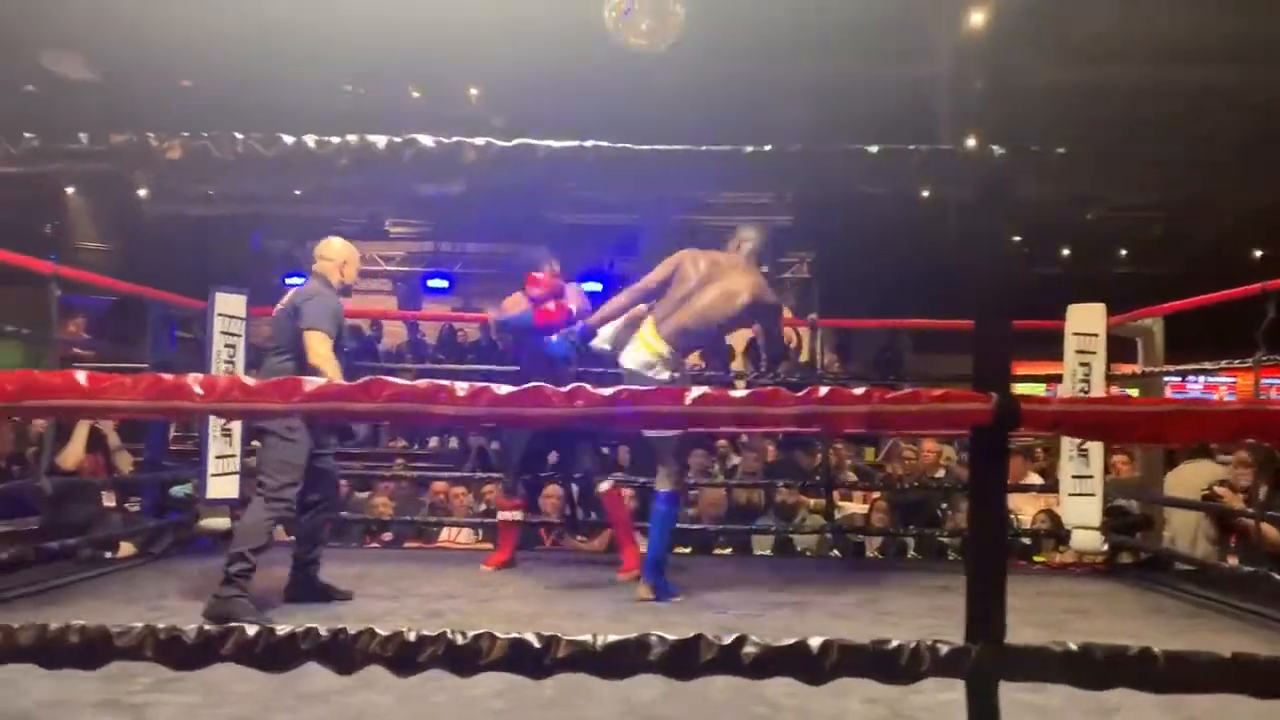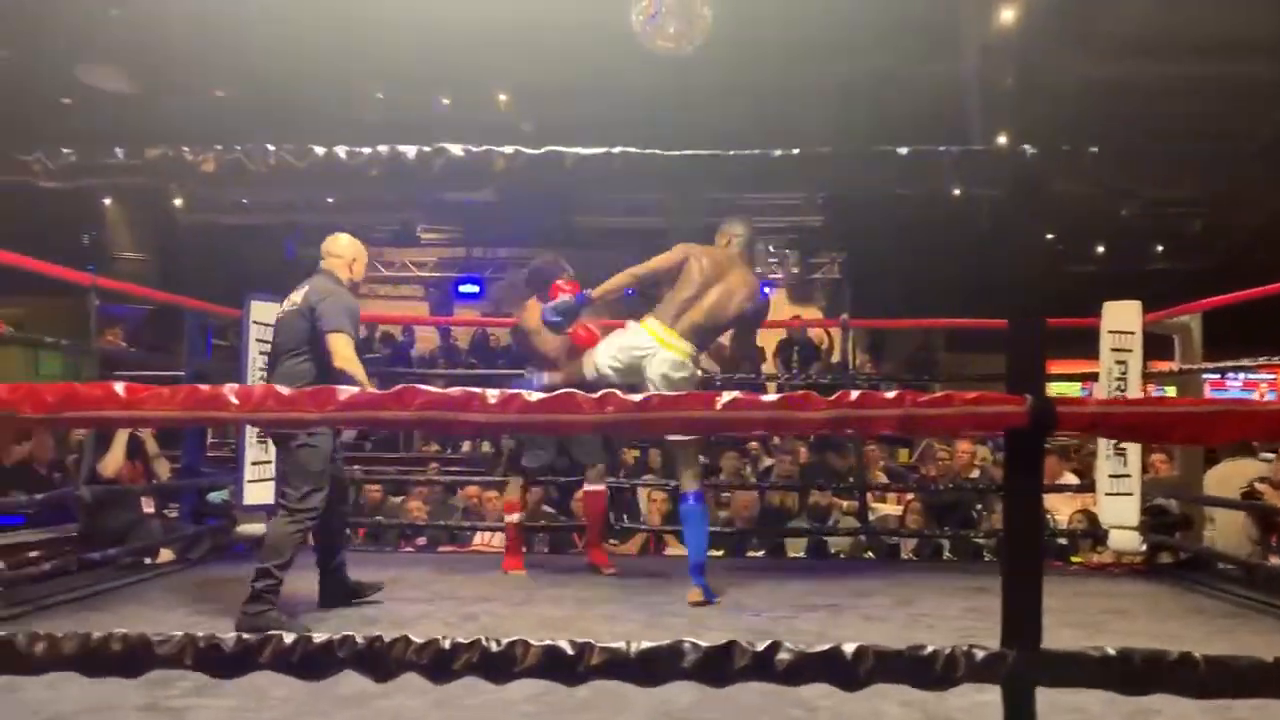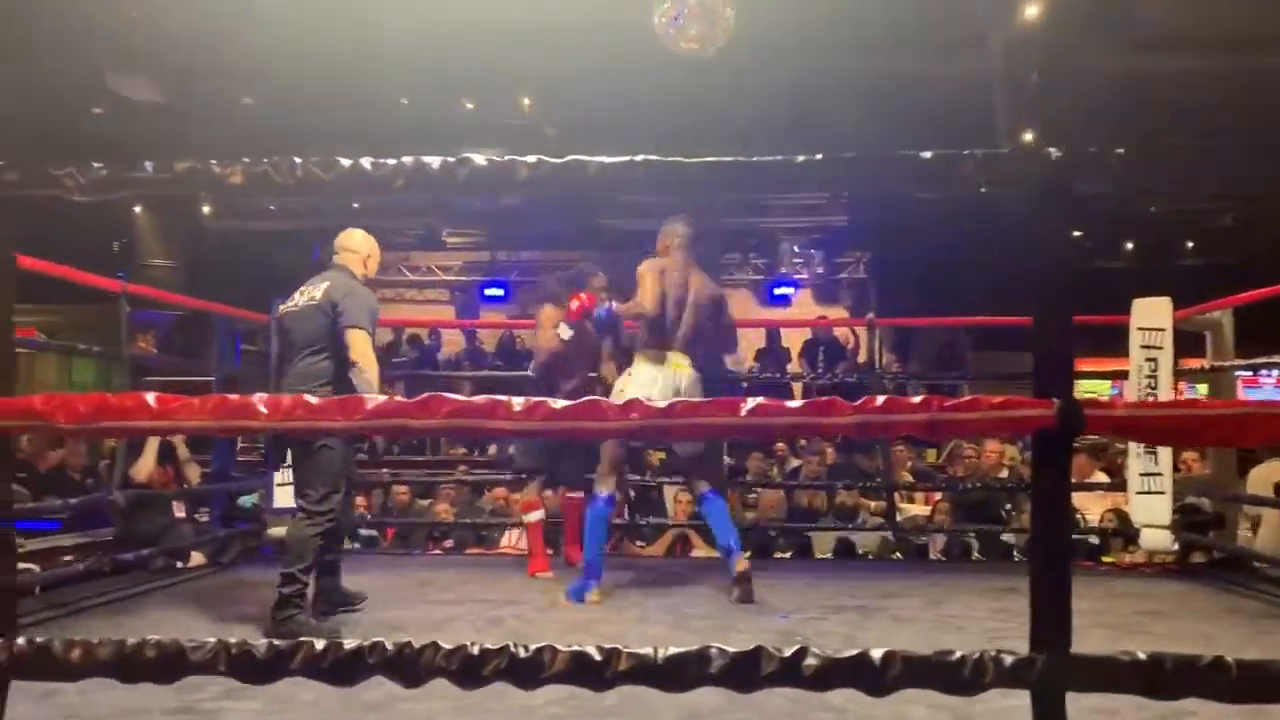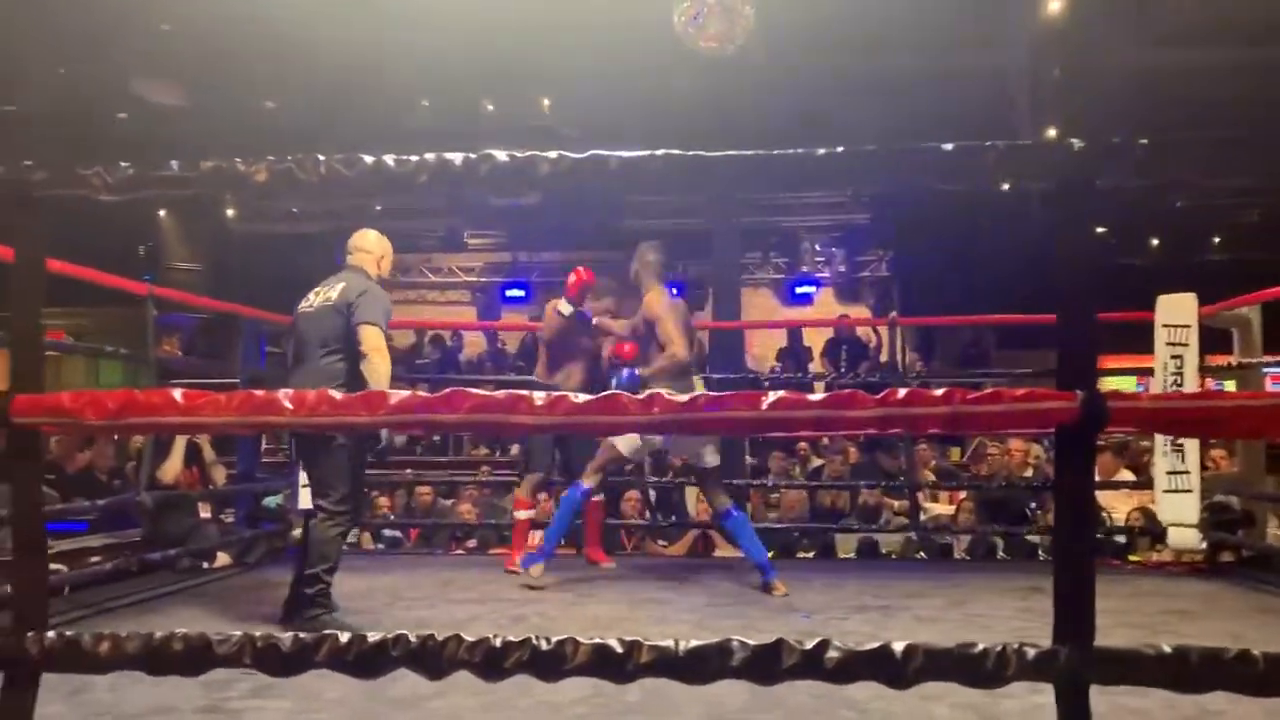
dt=0.2s
person 1, frame 1
left shoulder: (303, 295)
right shoulder: (322, 299)
right elbow: (319, 357)
left hip: (294, 409)
right hip: (288, 411)
left knee: (322, 492)
right knee: (277, 497)
left ankle: (304, 579)
right ankle: (230, 593)
person 1, frame 2
left shoulder: (302, 294)
right shoulder: (336, 298)
right elbow: (342, 360)
left knee: (333, 497)
right knee: (300, 506)
left ankle: (336, 584)
right ankle: (260, 606)
person 1, frame 3
left shoulder: (304, 292)
right shoulder: (355, 293)
left elbow: (285, 355)
right elbow: (360, 356)
left knee: (325, 502)
right knee: (319, 508)
left ankle: (329, 590)
right ankle: (289, 611)
person 1, frame 4
left shoulder: (316, 293)
right shoulder: (368, 293)
left elbow: (296, 355)
right elbow: (373, 350)
left knee: (324, 506)
right knee: (337, 510)
left ankle: (300, 600)
right ankle: (313, 610)
person 2, frame 1
left shoulder: (696, 257)
right shoulder: (766, 296)
left elbow: (638, 292)
right elbow: (775, 357)
left wrist: (586, 325)
left hip: (633, 334)
right hip: (658, 365)
right knee: (669, 475)
right ankle: (652, 578)
person 2, frame 2
left shoulder: (694, 253)
right shoulder: (757, 295)
left elbow: (635, 275)
right elbow: (732, 355)
left wrist: (580, 300)
left hip: (641, 337)
right hip: (676, 362)
left knee: (569, 376)
right knee: (689, 479)
right ankle: (698, 582)
person 2, frame 3
left shoulder: (653, 268)
right shoulder: (712, 288)
left elbow: (647, 308)
right elbow: (728, 348)
left wrist: (611, 311)
left hip: (647, 375)
right hip: (685, 380)
left knee: (606, 478)
right knee: (700, 481)
left ankle: (589, 579)
right ankle: (736, 558)
person 2, frame 4
left shoulder: (653, 302)
right shoulder: (672, 303)
left elbow: (683, 356)
left wrist: (636, 375)
left knee: (591, 476)
right knee: (719, 499)
left ankle: (542, 559)
right ankle: (769, 576)
person 3, frame 1
left shoulder: (572, 295)
right shoulder: (513, 307)
right elbow: (514, 332)
left wrist: (570, 315)
right wrist: (540, 306)
left knee: (596, 472)
right knee: (512, 474)
left ankle: (630, 553)
right ankle: (504, 549)
person 3, frame 2
left shoulder: (573, 300)
right shoulder: (531, 314)
left elbow: (592, 341)
right elbow: (557, 354)
left wrist: (590, 337)
left knee: (596, 468)
right knee: (524, 475)
left ankle: (596, 547)
right ankle: (513, 552)
person 3, frame 3
right shoulder: (550, 312)
left elbow: (604, 364)
right elbow: (543, 357)
right wrist: (570, 324)
left hip: (572, 400)
left knee: (574, 475)
right knee: (537, 476)
left ankle: (571, 545)
right ankle: (537, 555)
person 3, frame 4
right shoulder: (558, 308)
left elbow: (609, 367)
right elbow: (547, 337)
right wrist: (569, 301)
right knee: (535, 475)
left ankle: (592, 546)
right ankle: (517, 548)
